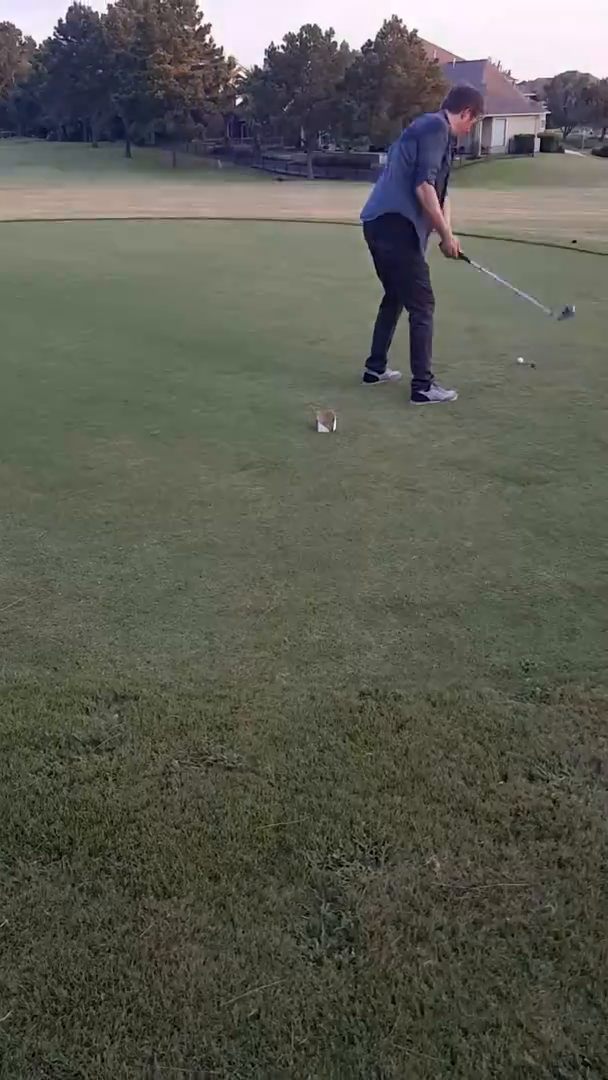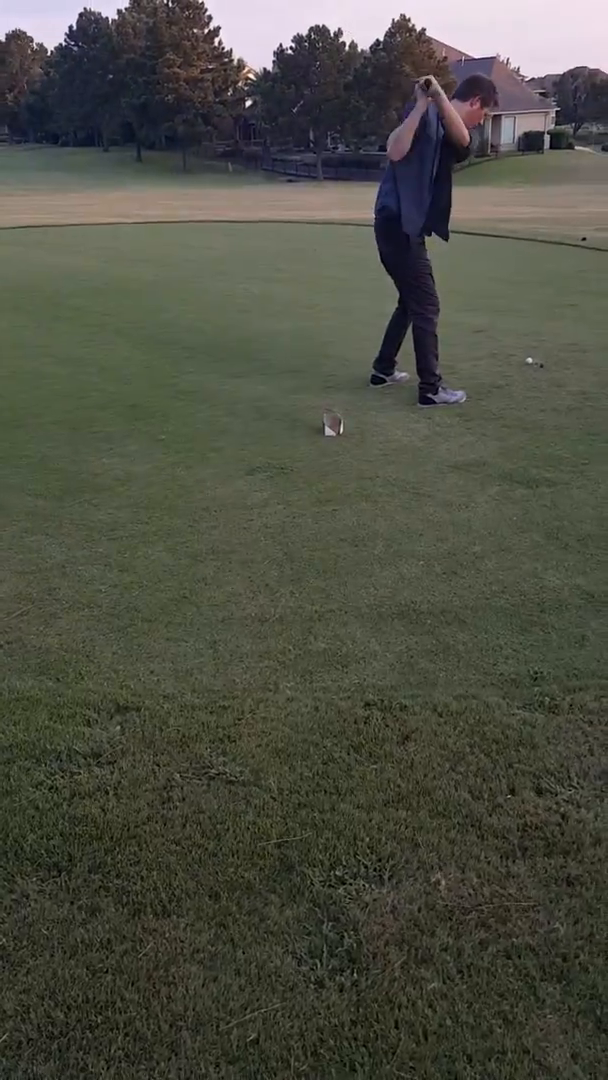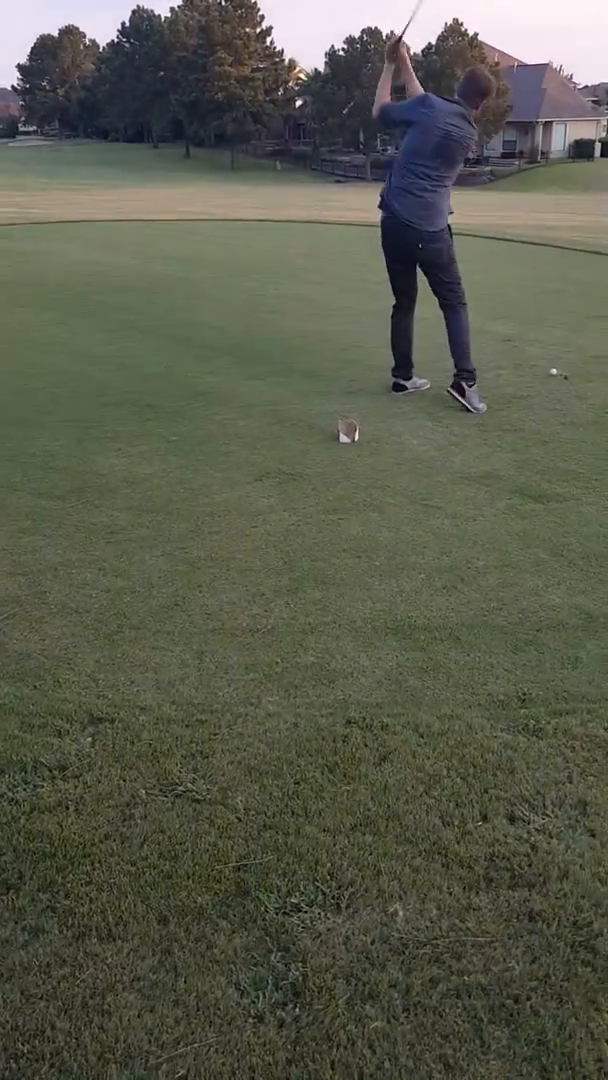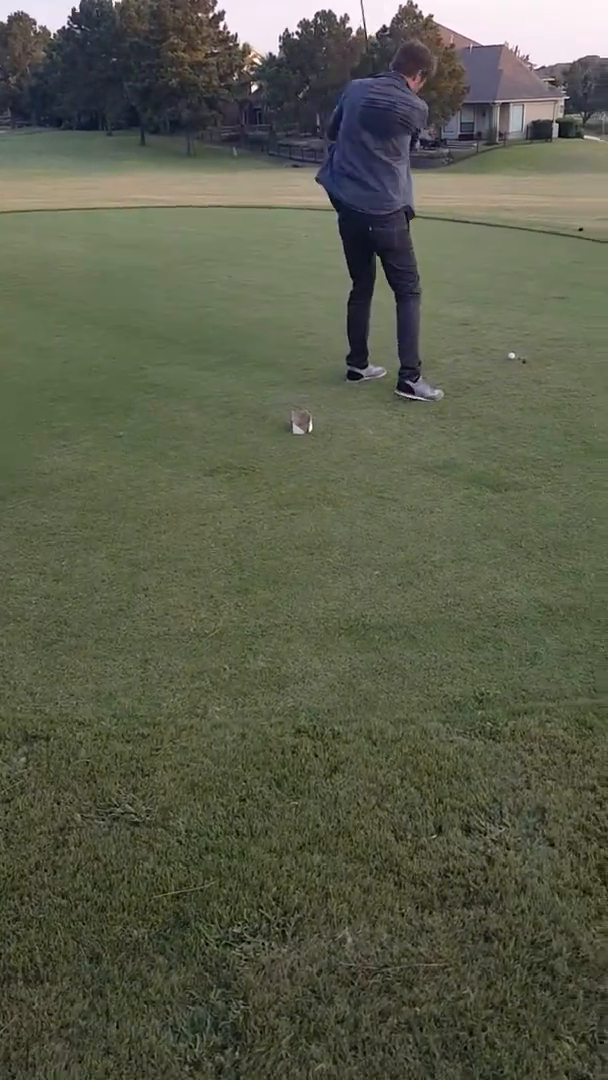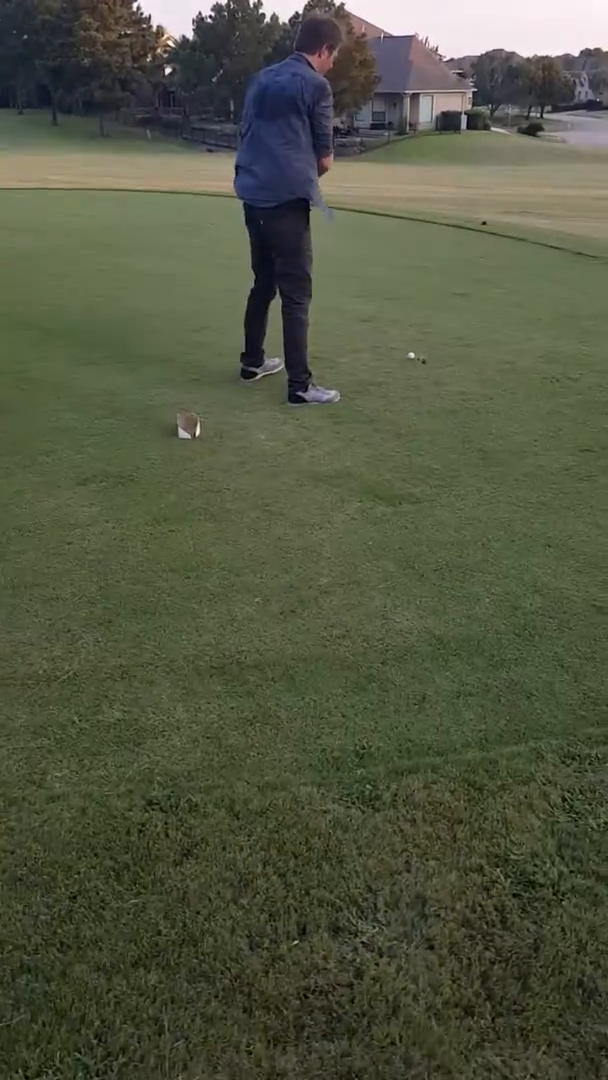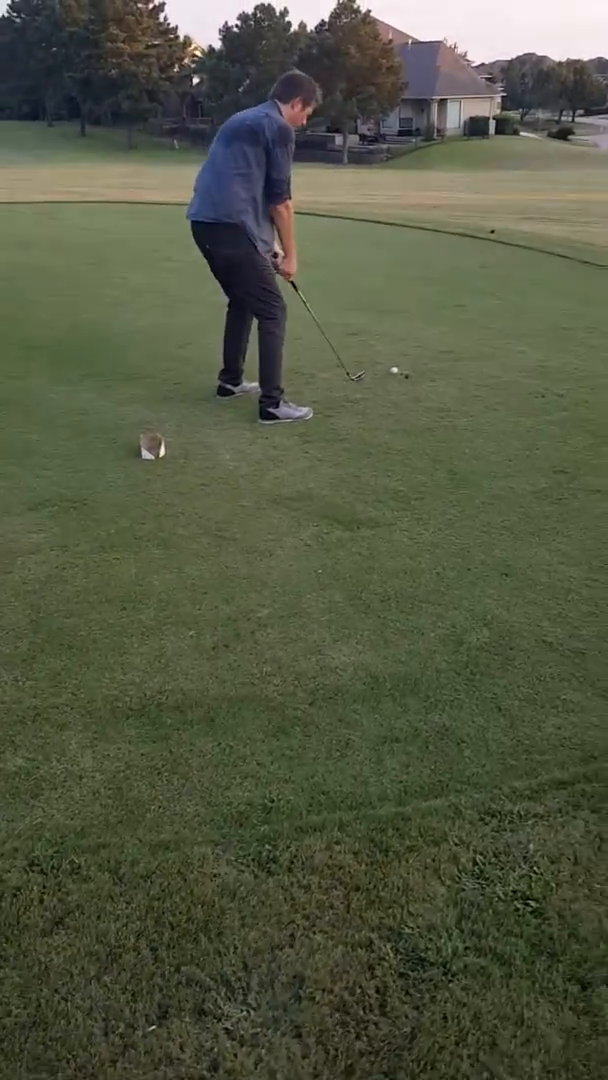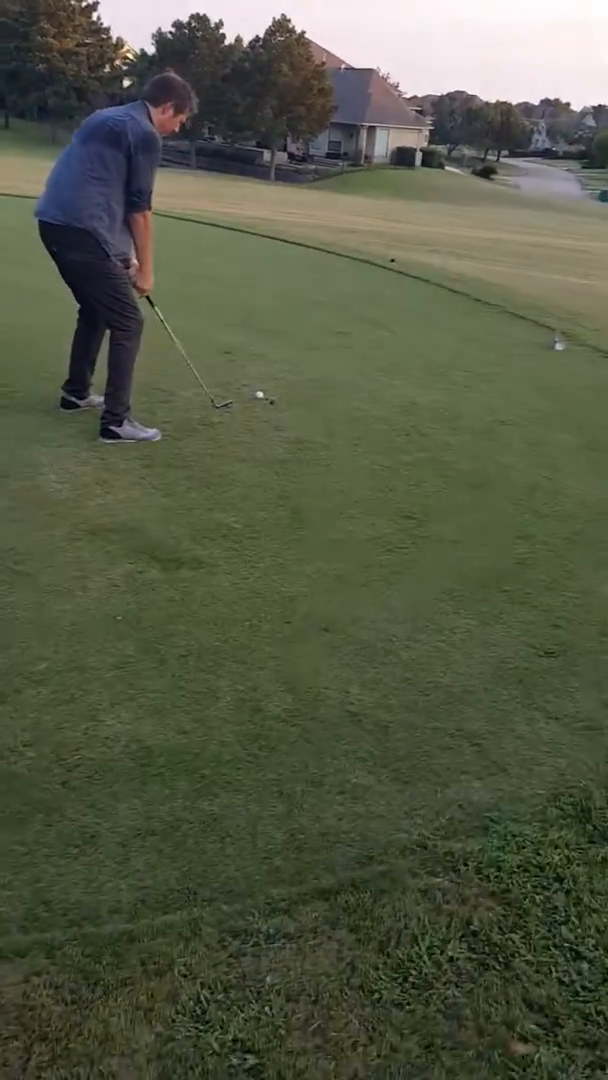
dt=0.7s
person 1, frame 1
left shoulder: (439, 137)
right shoulder: (434, 126)
left elbow: (439, 192)
right elbow: (422, 186)
left wrist: (447, 230)
right wrist: (445, 234)
left hip: (380, 222)
right hip: (395, 224)
left knee: (395, 296)
right knee: (422, 304)
left ankle: (375, 367)
right ankle: (423, 385)
person 1, frame 2
left shoulder: (451, 127)
right shoulder: (424, 114)
left elbow: (462, 142)
right elbow: (394, 153)
left wrist: (439, 96)
right wrist: (422, 105)
left hip: (409, 226)
right hip: (398, 224)
left knee: (411, 300)
right knee: (425, 306)
left ankle: (383, 369)
right ankle: (430, 388)
person 1, frame 3
left shoulder: (429, 106)
right shoulder: (470, 133)
left elbow: (381, 112)
left wrist: (393, 65)
right wrist: (406, 68)
left hip: (395, 223)
right hip: (432, 229)
left knee: (403, 302)
right knee: (454, 304)
left ankle: (403, 375)
right ankle: (465, 378)
person 1, frame 4
left shoulder: (356, 90)
right shoulder: (417, 108)
left elbow: (333, 132)
left hip: (350, 209)
right hip: (387, 212)
left knee: (361, 288)
right knee: (408, 291)
left ankle: (358, 363)
right ankle: (410, 376)
person 1, frame 5
left shoulder: (262, 79)
right shoulder: (316, 86)
right elbow: (324, 158)
left hip: (253, 197)
right hip: (286, 201)
left knee: (263, 283)
right knee: (296, 294)
left ankle: (252, 361)
right ankle: (300, 385)
person 1, frame 6
left shoulder: (243, 119)
right shoulder: (279, 129)
right elbow: (279, 199)
left wrist: (268, 243)
right wrist: (290, 254)
left hip: (205, 221)
right hip: (230, 227)
left knee: (242, 301)
right knee: (272, 311)
left ankle: (230, 380)
right ankle: (272, 403)
person 1, frame 7
left shoulder: (109, 117)
right shoulder: (145, 134)
right elbow: (139, 208)
left wrist: (125, 254)
right wrist: (145, 268)
left hip: (54, 222)
right hip: (81, 230)
left knee: (95, 309)
right knee: (127, 323)
left ankle: (76, 391)
right ankle: (116, 421)
